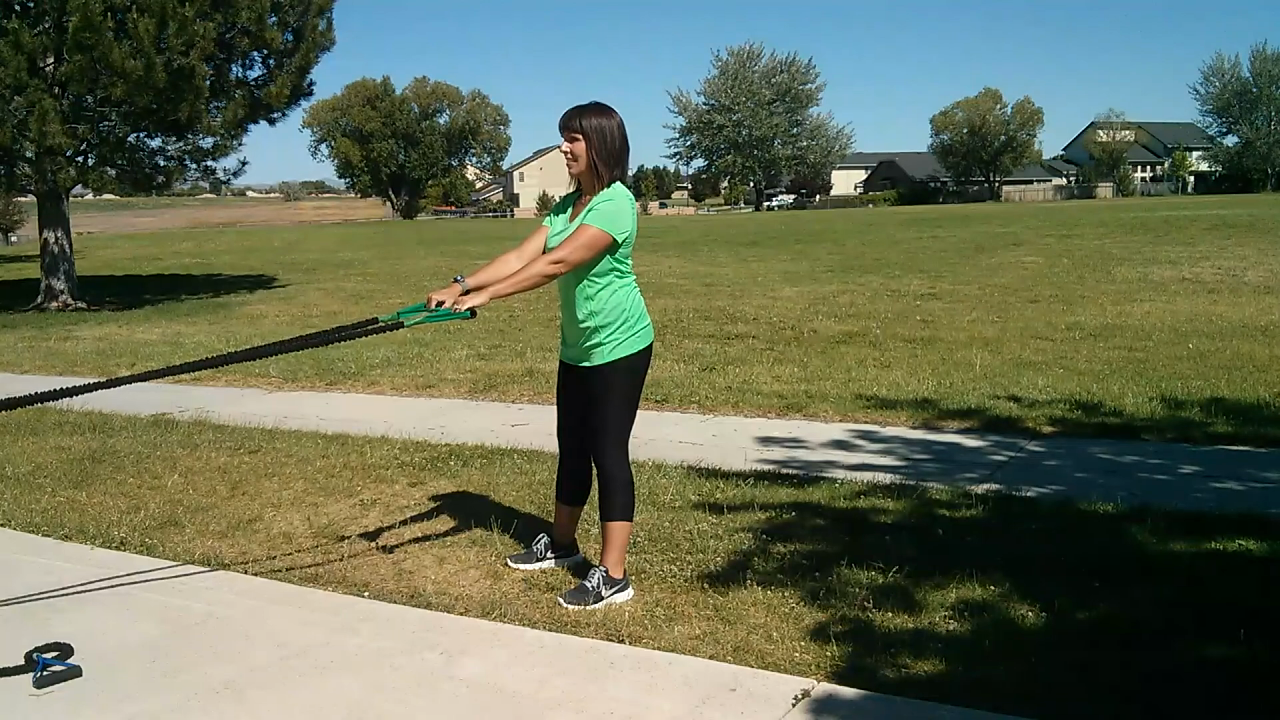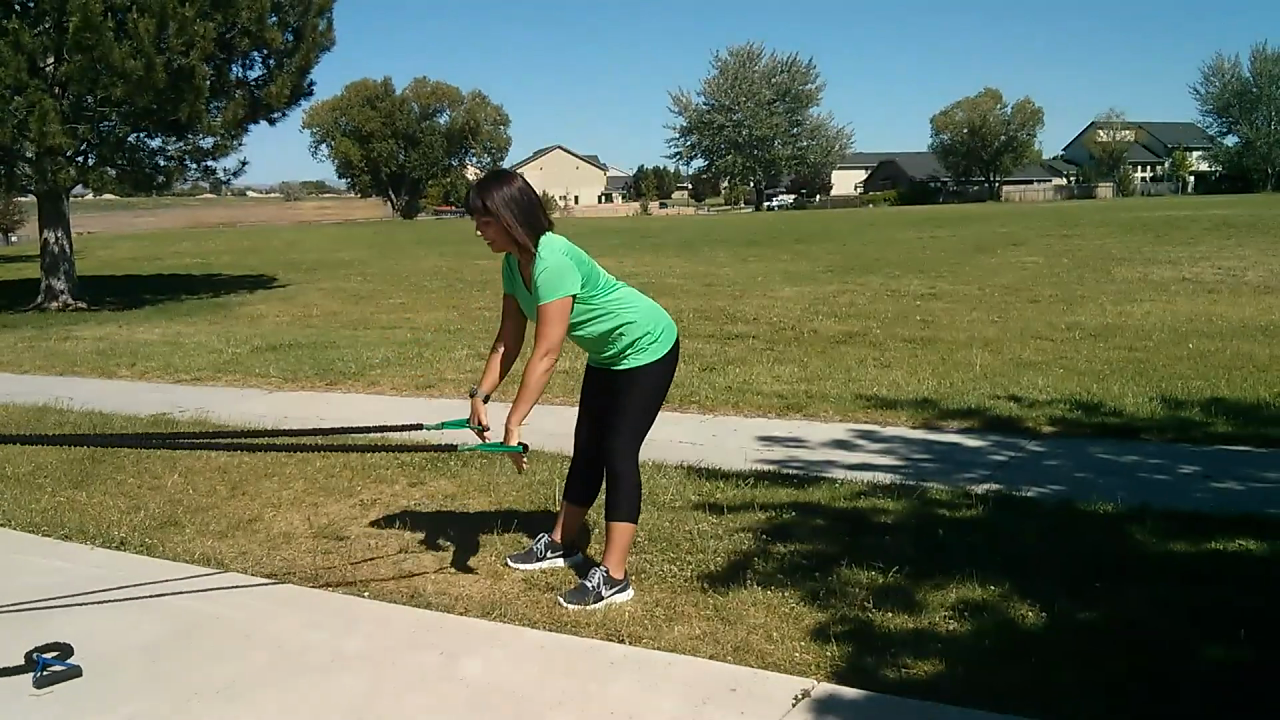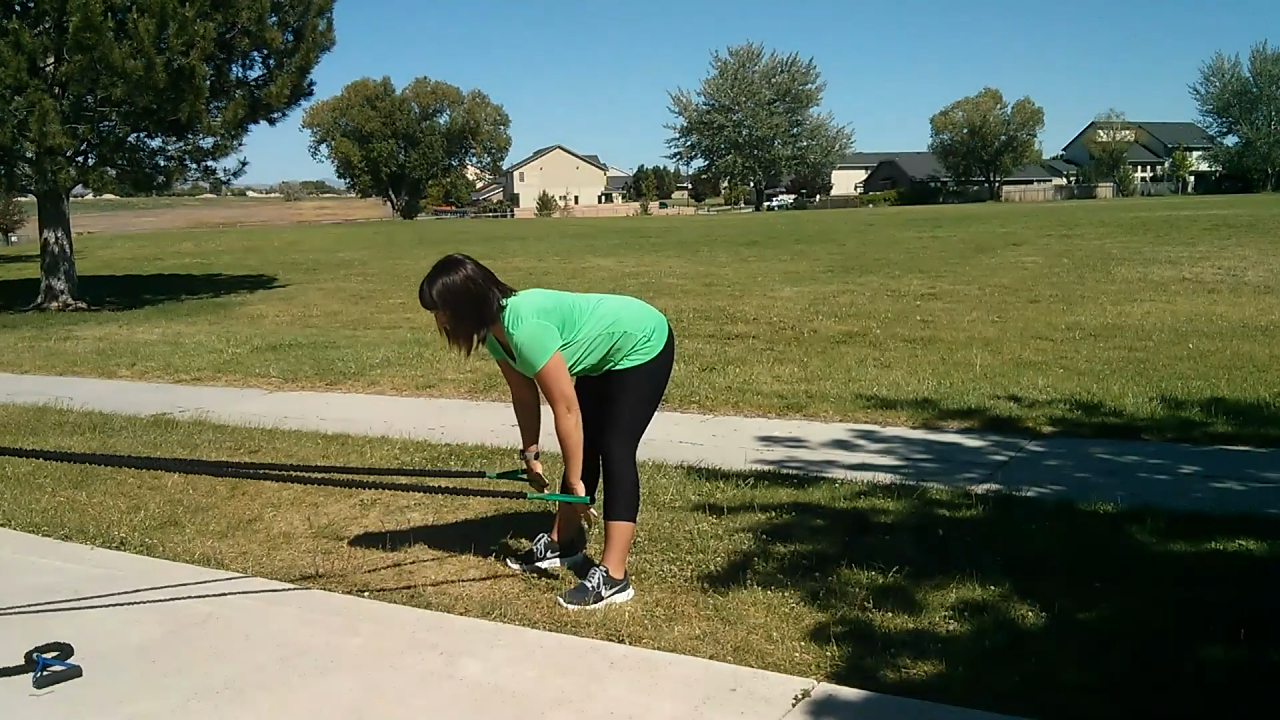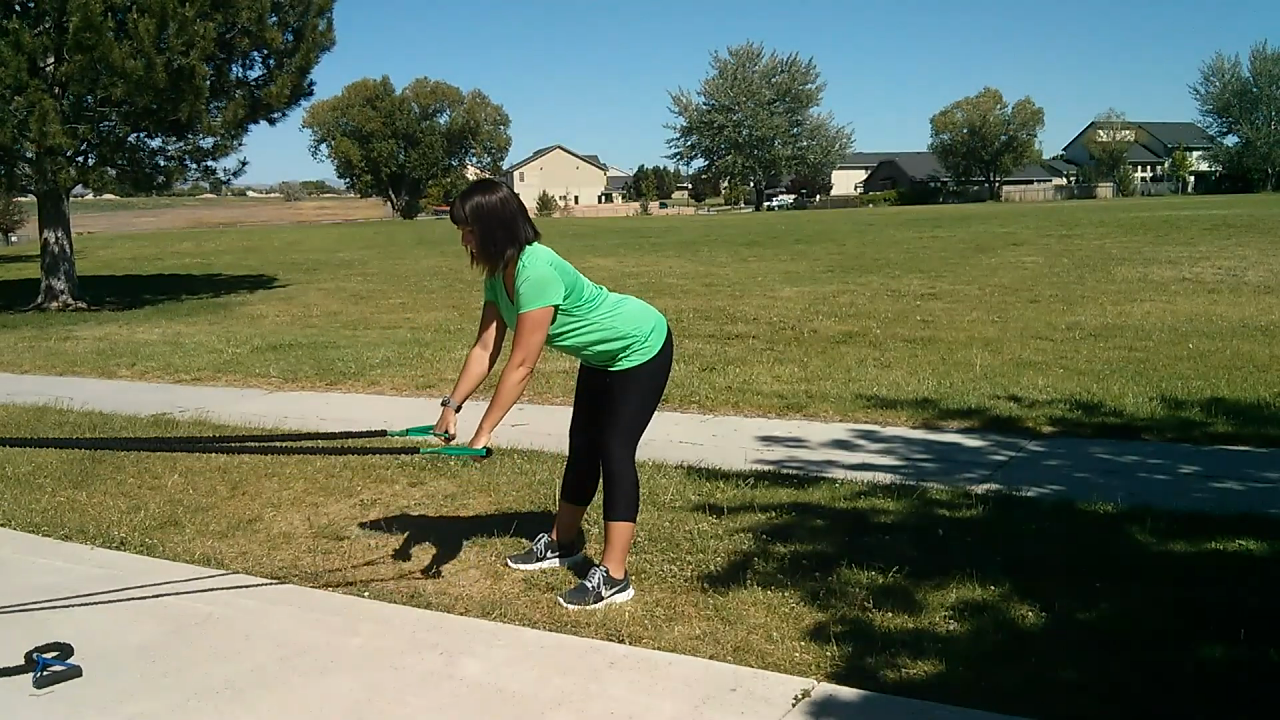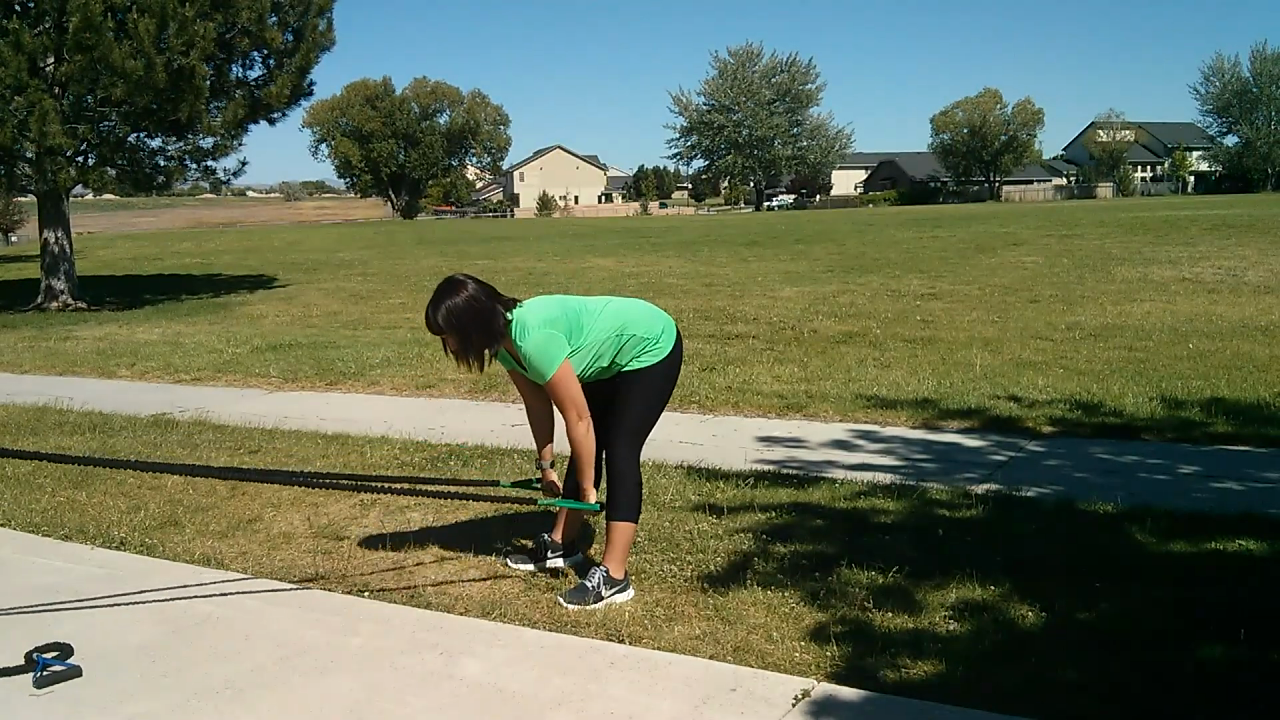
dt=1s
person 1, frame 1
left shoulder: (616, 203)
right shoulder: (567, 204)
left elbow: (557, 263)
right elbow: (523, 254)
left wrist: (486, 295)
right wrist: (461, 284)
left hip: (618, 348)
right hip: (577, 348)
left knee: (608, 452)
right knee: (572, 448)
left ankle: (613, 577)
right ankle: (561, 543)
person 1, frame 2
left shoulder: (553, 261)
right shoulder: (514, 263)
left elbow: (545, 355)
right elbow: (509, 339)
left wrist: (515, 422)
right wrist: (481, 394)
left hip: (646, 348)
right hip: (607, 355)
left knee: (619, 452)
right knee: (587, 448)
left ankle: (614, 577)
right ankle: (561, 543)
person 1, frame 3
left shoulder: (524, 327)
right shoulder: (493, 328)
left elbow: (567, 411)
right elbow: (524, 396)
left wrist: (575, 481)
right wrist: (530, 455)
left hip: (641, 346)
right hip: (604, 354)
left knee: (615, 450)
right knee: (583, 445)
left ankle: (613, 578)
right ankle: (564, 541)
person 1, frame 4
left shoulder: (537, 272)
right shoulder: (499, 274)
left elbow: (521, 366)
right elbow: (485, 349)
left wrist: (484, 432)
right wrist: (451, 406)
left hip: (639, 347)
right hip: (601, 356)
left knee: (614, 451)
right knee: (582, 446)
left ankle: (614, 577)
right ankle: (563, 542)
person 1, frame 5
left shoulder: (533, 338)
right shoulder: (503, 337)
left elbow: (578, 419)
right elbow: (537, 403)
left wrist: (589, 490)
right wrist: (546, 464)
left hip: (649, 348)
right hip: (612, 356)
left knee: (619, 450)
right knee: (585, 449)
left ankle: (613, 577)
right ankle: (561, 544)
